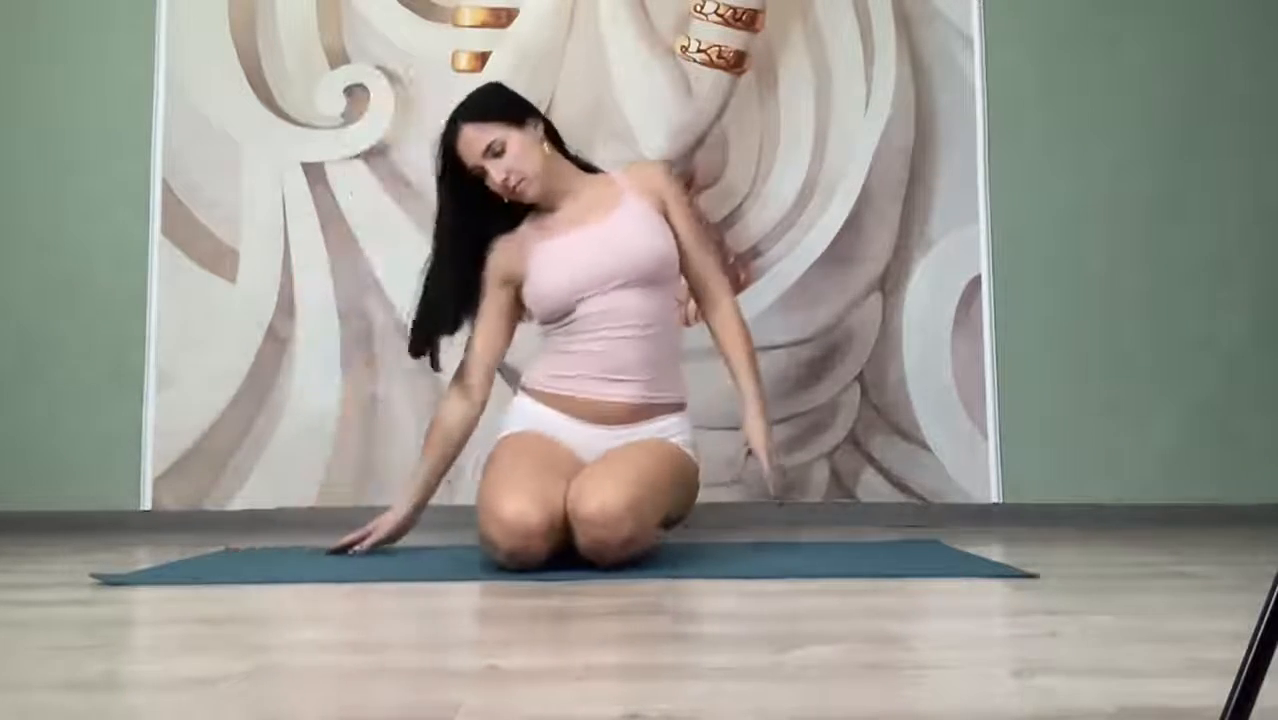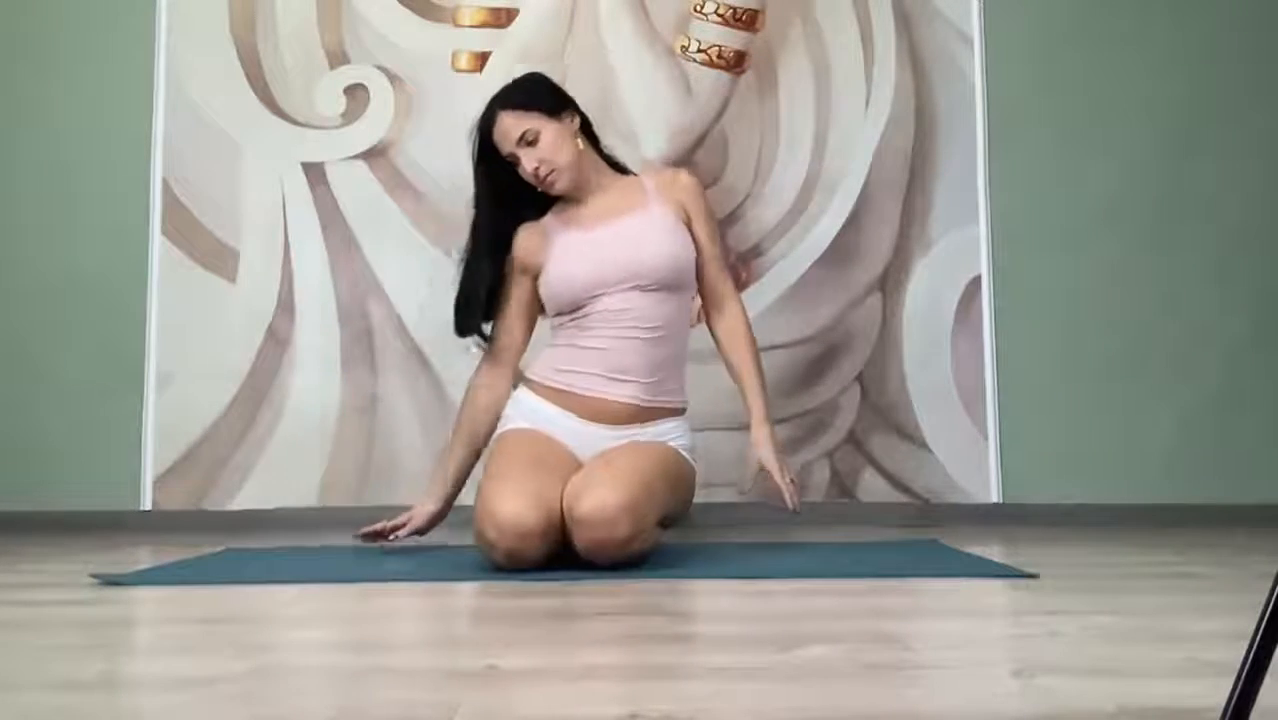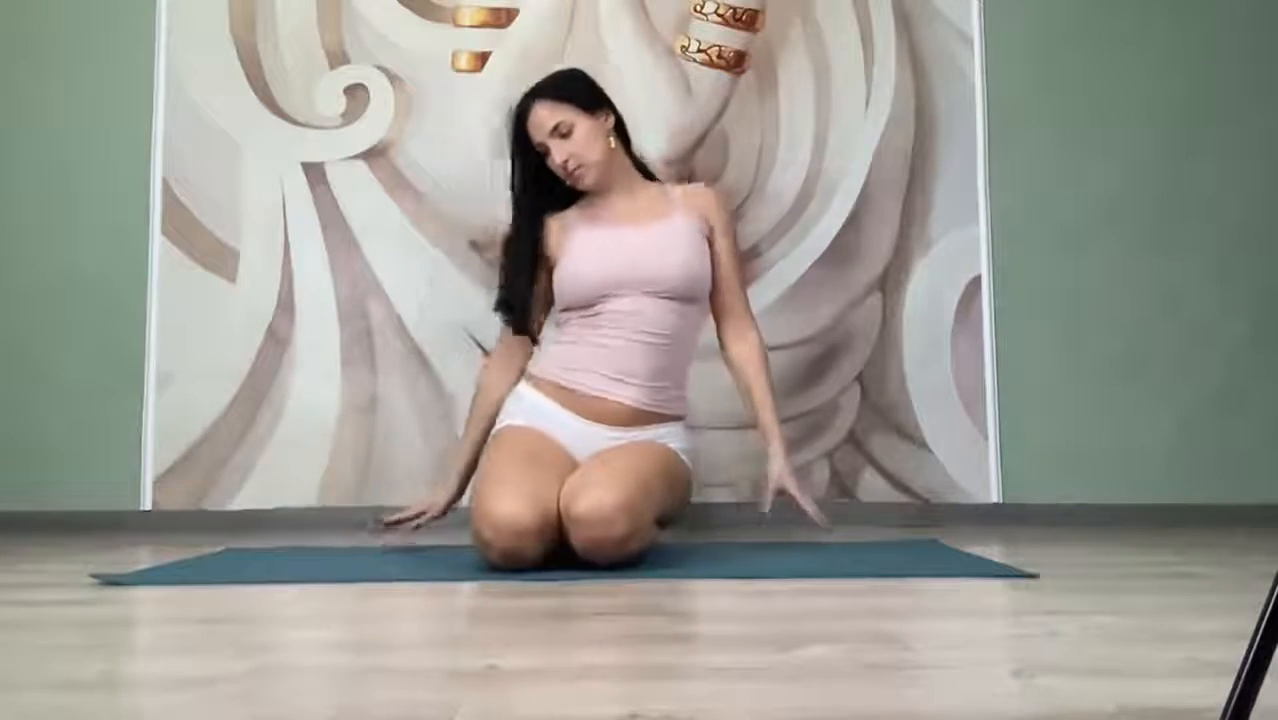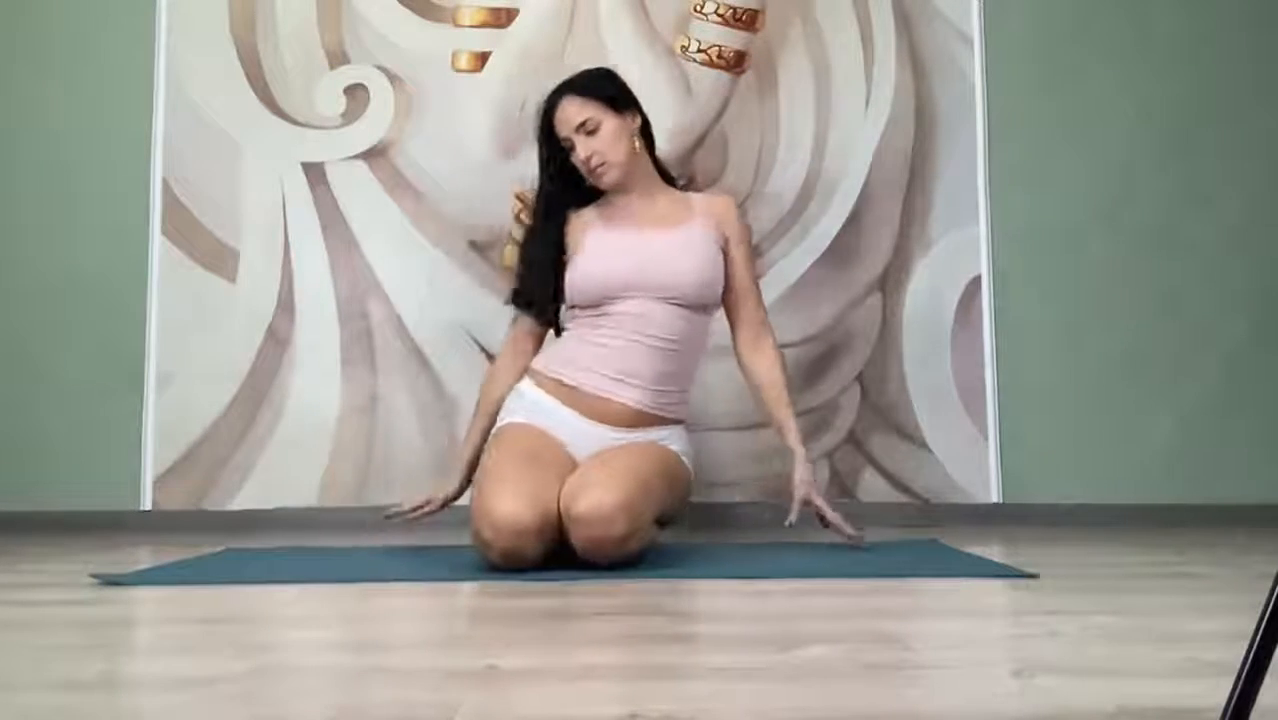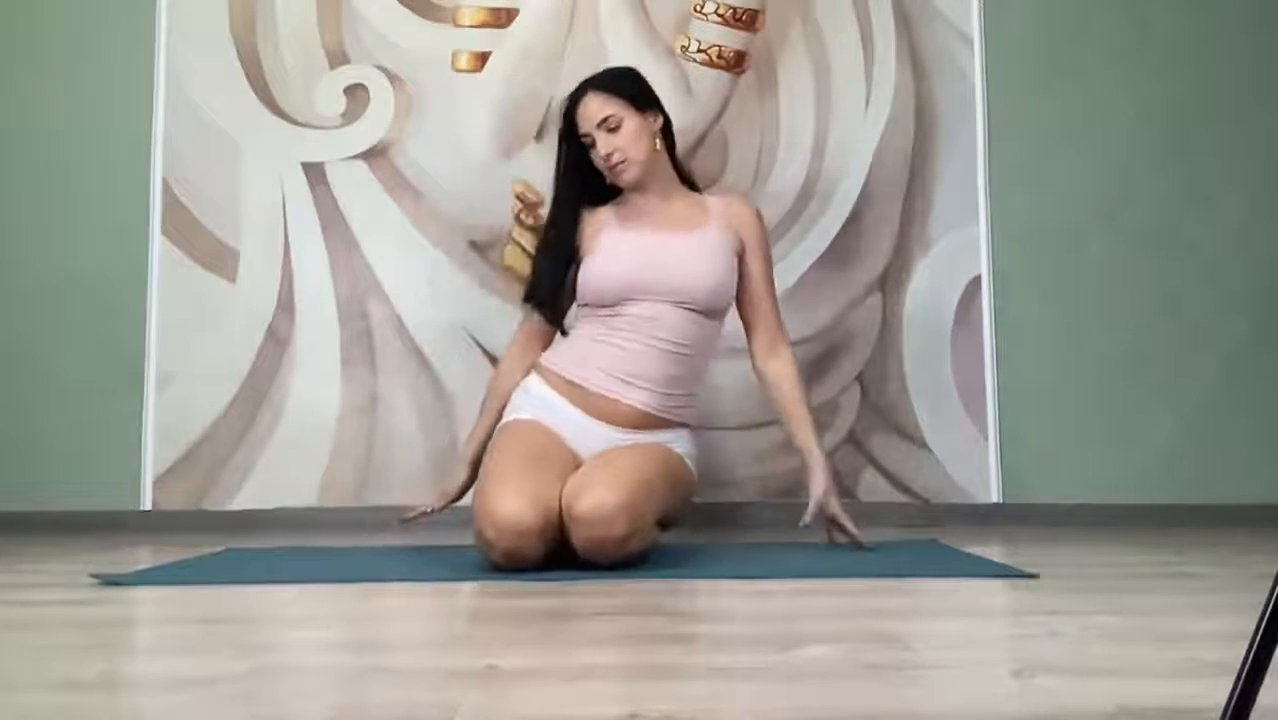
dt=0.2s
person 1, frame 1
left shoulder: (648, 185)
right shoulder: (509, 252)
left elbow: (715, 296)
right elbow: (470, 384)
left wrist: (754, 407)
right wrist: (411, 503)
left hip: (653, 433)
right hip: (546, 423)
left knee: (605, 525)
right knee: (514, 533)
left ankle: (651, 508)
right ankle: (566, 506)
person 1, frame 2
left shoulder: (674, 191)
right shoulder: (531, 240)
left elbow: (723, 310)
right elbow: (496, 368)
left wrist: (761, 428)
right wrist: (440, 494)
left hip: (652, 434)
right hip: (545, 419)
left knee: (602, 524)
right knee: (509, 534)
left ankle: (647, 510)
right ankle: (565, 507)
person 1, frame 3
left shoulder: (697, 205)
right shoulder: (553, 230)
left elbow: (738, 331)
right elbow: (510, 353)
left wrist: (776, 449)
right wrist: (455, 480)
left hip: (649, 437)
right hip: (545, 416)
left knee: (598, 525)
right knee: (505, 532)
left ankle: (646, 509)
right ankle: (565, 510)
person 1, frame 4
left shoulder: (716, 215)
right shoulder: (571, 226)
left elbow: (755, 342)
right elbow: (520, 344)
left wrist: (799, 458)
right wrist: (464, 468)
left hip: (649, 439)
right hip: (546, 413)
left knee: (598, 524)
right knee: (506, 532)
left ankle: (642, 512)
right ankle: (565, 511)
person 1, frame 5
left shoulder: (733, 219)
right shoulder: (587, 224)
left elbow: (770, 350)
right elbow: (530, 339)
left wrist: (817, 464)
right wrist: (470, 460)
left hip: (654, 442)
right hip: (551, 411)
left knee: (600, 524)
right knee: (508, 534)
left ankle: (643, 516)
right ankle: (563, 508)
